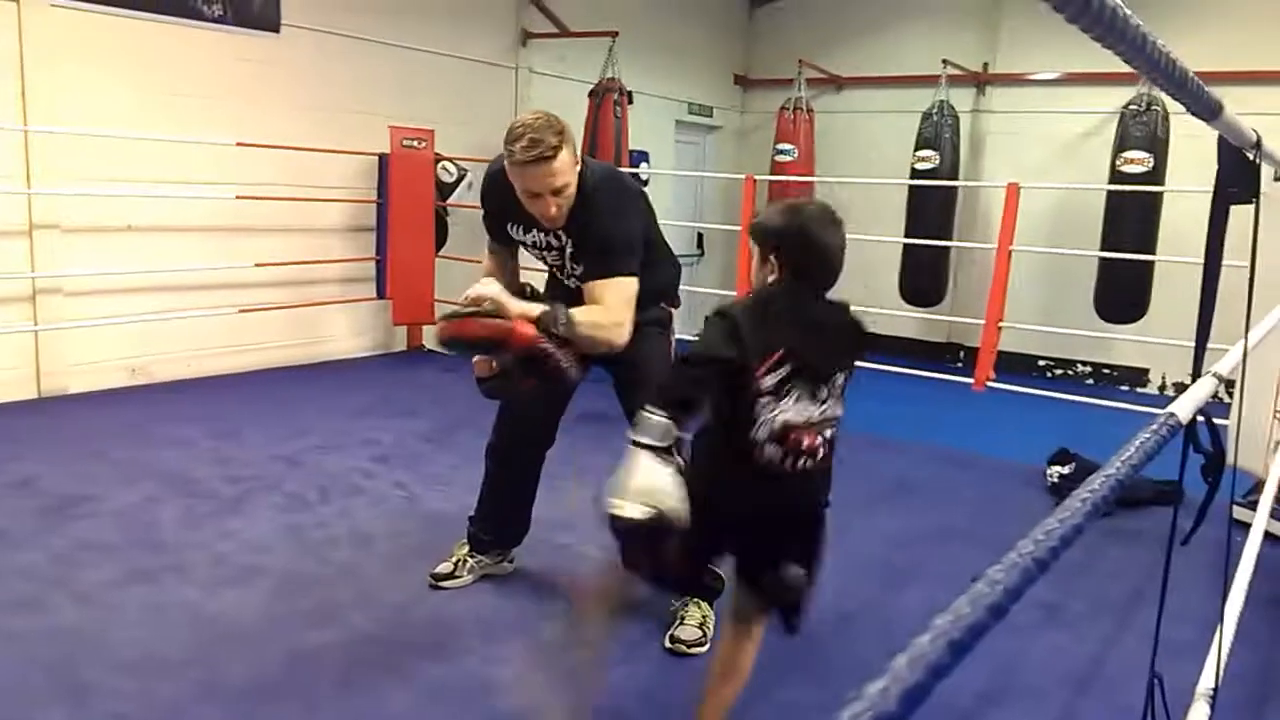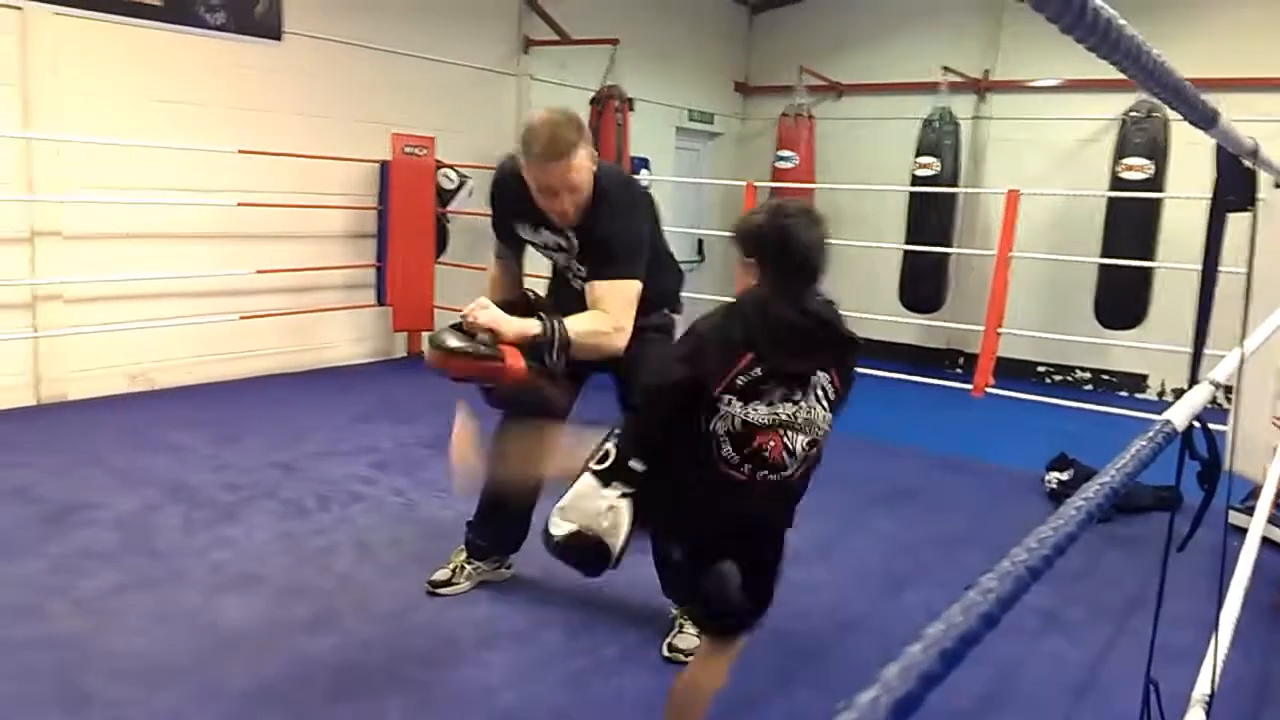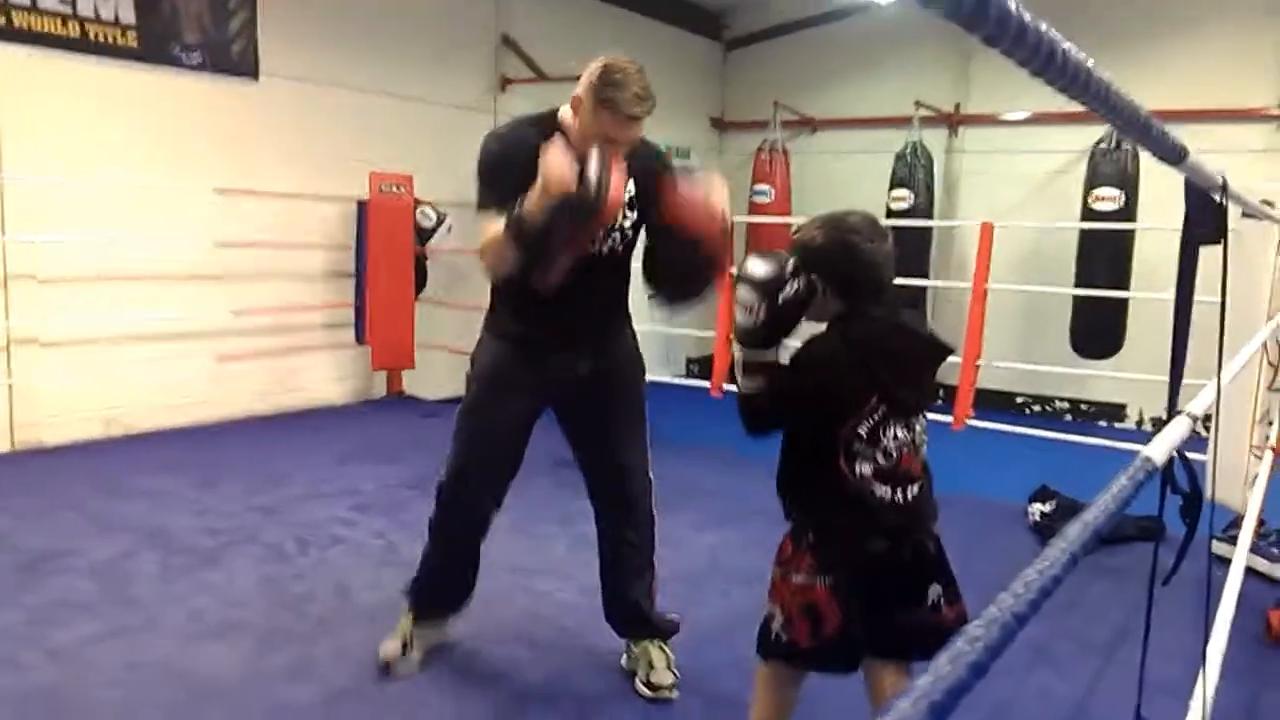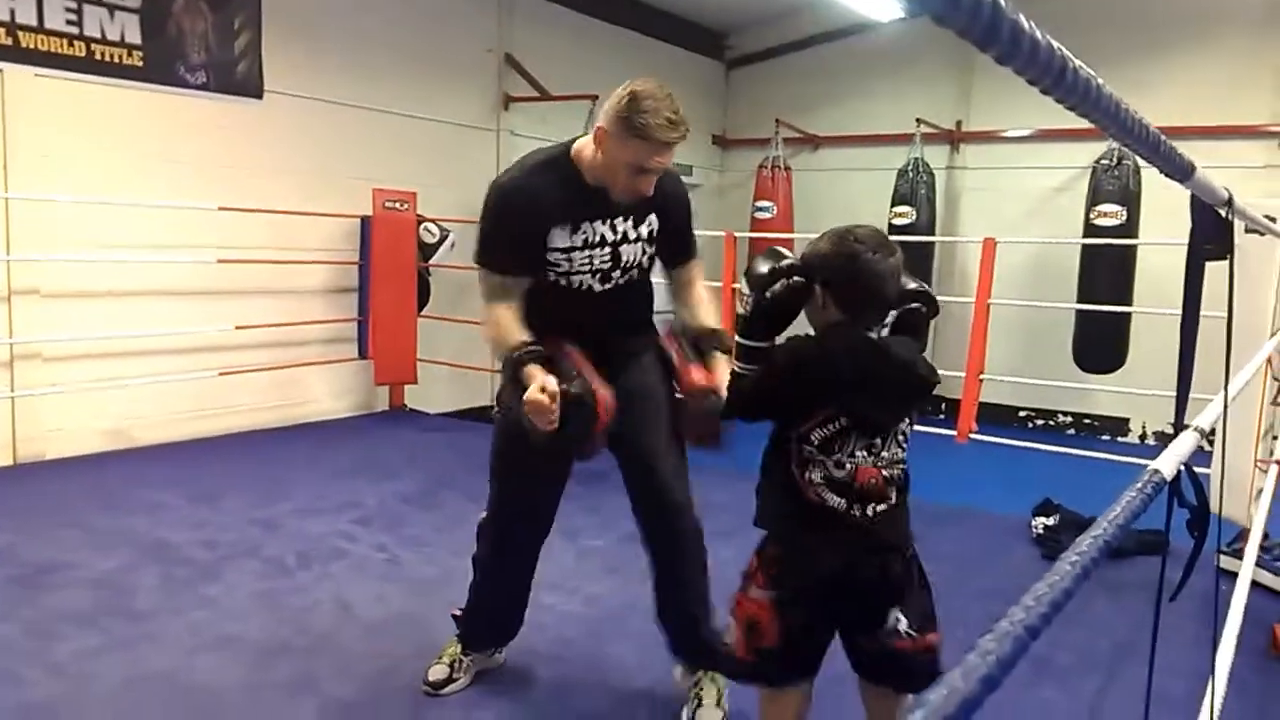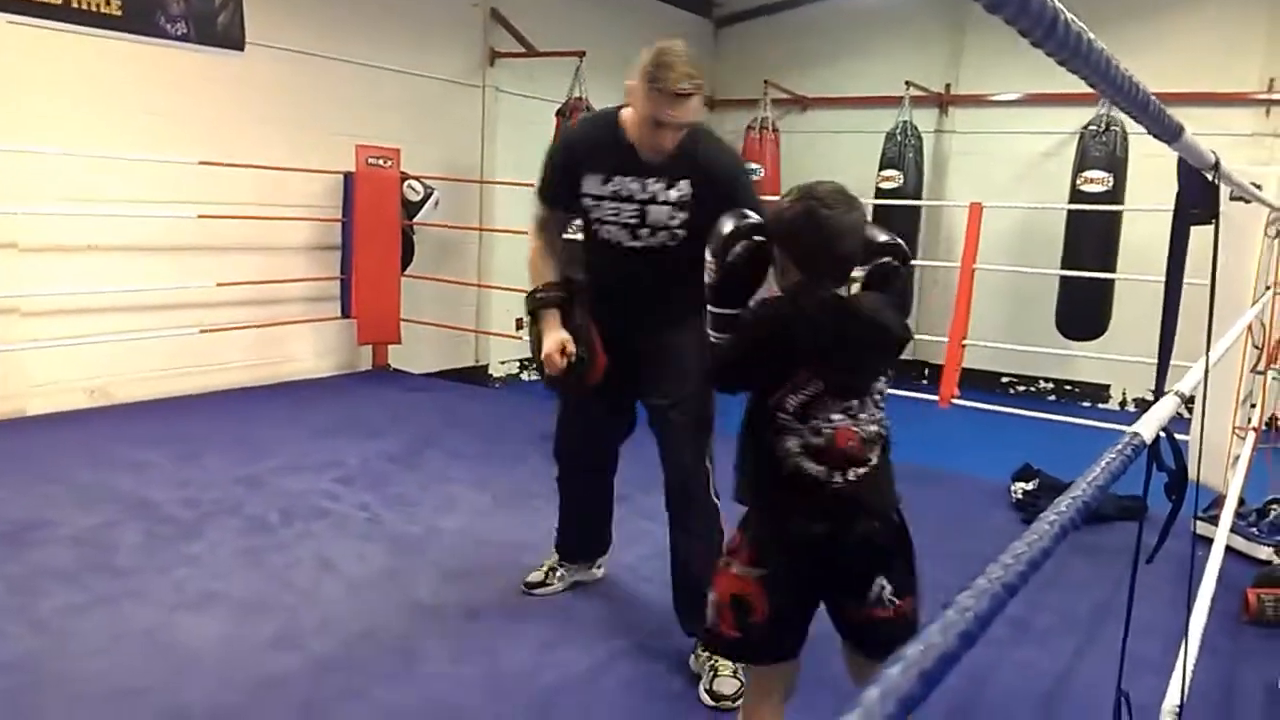
dt=1s
person 1, frame 1
left shoulder: (613, 199)
right shoulder: (496, 185)
left elbow: (613, 328)
right elbow: (500, 254)
left wrist: (520, 310)
left hip: (638, 312)
right hip: (565, 299)
right knee: (516, 425)
left ankle: (694, 592)
right ankle: (490, 546)
person 1, frame 2
left shoulder: (623, 202)
right shoulder: (507, 184)
left elbow: (612, 332)
right elbow: (507, 257)
left wrist: (521, 328)
right wrist: (497, 326)
left hip: (638, 317)
right hip: (566, 302)
right ankle: (487, 552)
person 1, frame 3
left shoulder: (647, 163)
right shoulder: (513, 146)
left elbow: (676, 271)
right elbow: (495, 259)
right wrist: (541, 199)
left hip: (604, 350)
right hip: (516, 345)
left knee: (626, 492)
right knee: (468, 485)
left ankle: (643, 634)
right ankle: (429, 611)
person 1, frame 4
left shoulder: (666, 191)
right shoulder: (523, 191)
left elbow: (686, 278)
right elbow: (497, 301)
left wrist: (716, 354)
right wrist: (528, 371)
left hip: (634, 365)
right hip: (548, 371)
left knee: (671, 510)
right knee: (514, 517)
left ankle: (702, 662)
right ankle: (481, 640)
person 1, frame 5
left shoulder: (713, 163)
right shoulder: (579, 145)
right elbow: (546, 232)
right wrist: (550, 316)
left hip: (677, 332)
right hip: (599, 324)
left knee: (688, 477)
right knee: (579, 452)
left ankle: (711, 634)
right ankle: (581, 552)
person 2, frame 1
left shoulder: (743, 321)
right shoulder: (845, 336)
left elbow: (681, 390)
left wrist: (647, 459)
left hip: (716, 496)
right hip: (790, 518)
right knee: (748, 620)
person 2, frame 2
left shoulder: (722, 329)
right shoulder: (835, 348)
left elbow: (655, 405)
left wrist: (608, 478)
left hip: (680, 493)
right hip: (755, 527)
left knee: (593, 458)
right knee: (724, 641)
left ankle: (484, 457)
person 2, frame 3
left shoulder: (825, 359)
right shoulder: (910, 343)
left elbow: (758, 415)
left wrist: (757, 338)
left hip: (830, 546)
right hip: (906, 539)
left knee: (777, 675)
right knee: (887, 666)
person 2, frame 4
left shoulder: (799, 363)
right shoulder: (906, 364)
left elbow: (740, 403)
left wrist: (756, 326)
right wrist: (910, 320)
left hip: (800, 560)
right hip: (884, 561)
person 2, frame 5
left shoulder: (773, 324)
right shoulder: (879, 319)
left elbow: (722, 374)
left wrist: (726, 294)
right wrist: (883, 276)
left hip: (782, 531)
right hip: (869, 526)
